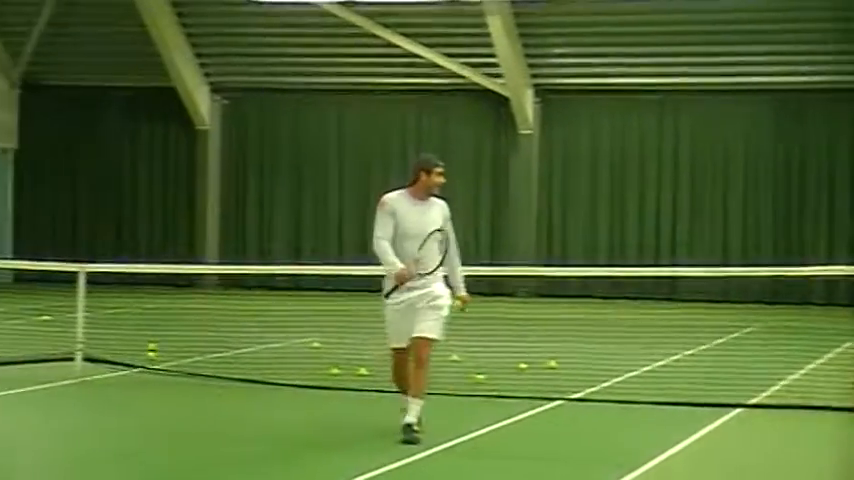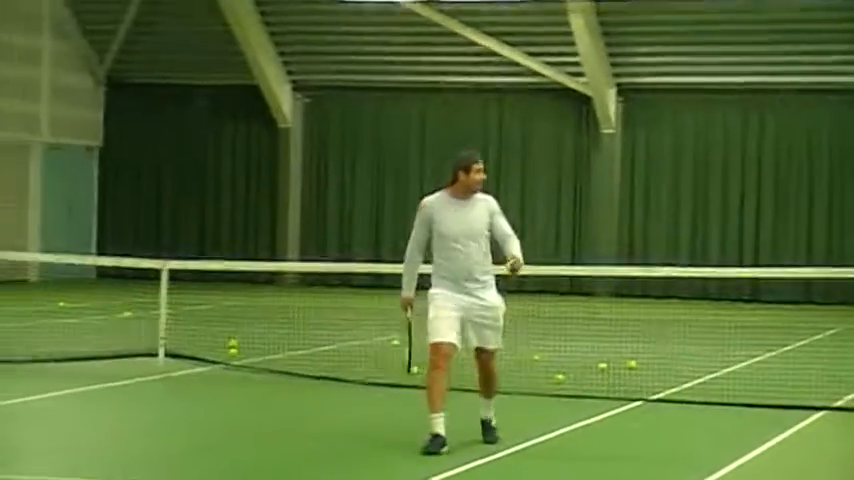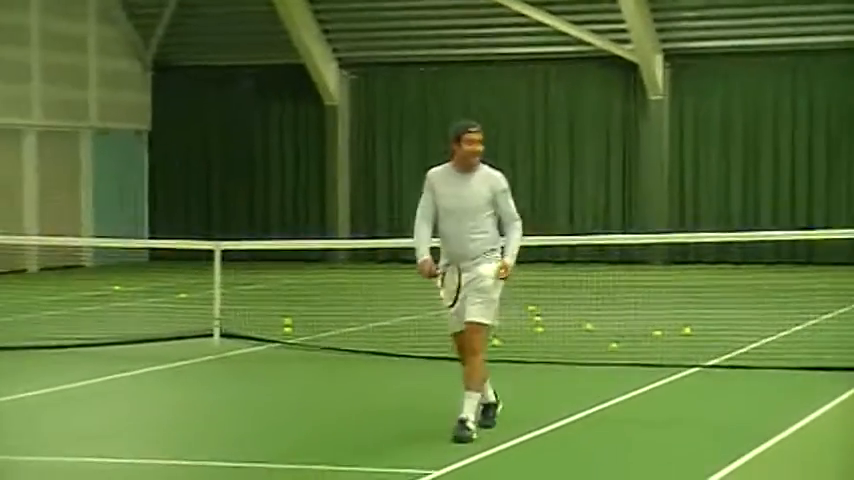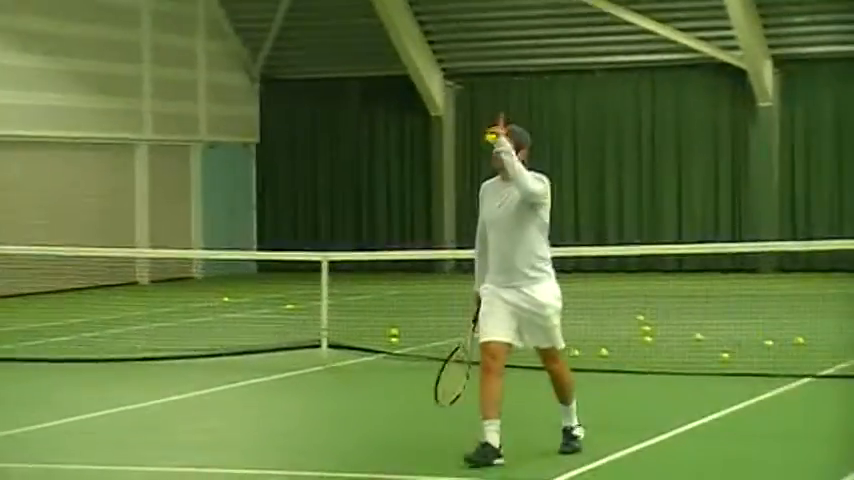
dt=0.5s
person 1, frame 1
left shoulder: (441, 208)
right shoulder: (390, 202)
left elbow: (451, 249)
right elbow: (380, 242)
left wrist: (459, 287)
right wrist: (396, 268)
left hip: (433, 291)
right hip: (399, 292)
left knee: (420, 356)
right knee: (400, 359)
left ankle: (411, 422)
right ankle: (411, 408)
person 1, frame 2
left shoulder: (488, 204)
right shoulder: (430, 206)
left elbow: (508, 238)
right elbow: (415, 249)
left wrist: (515, 257)
right wrist: (407, 290)
left hip: (484, 295)
right hip: (445, 294)
left knee: (487, 365)
right knee: (438, 360)
left ankle: (486, 415)
right ankle: (437, 433)
person 1, frame 3
left shoulder: (494, 179)
right shoulder: (435, 178)
left elbow: (513, 222)
right elbow: (423, 221)
left wrist: (509, 258)
right wrist: (423, 257)
left hip: (485, 269)
right hip: (452, 271)
left knee: (474, 344)
right knee: (464, 348)
left ankle: (468, 420)
right ankle: (489, 399)
person 1, frame 4
left shoulder: (537, 182)
right shoulder: (486, 189)
left elbow: (529, 192)
left wrist: (505, 149)
right wrist: (479, 283)
left hip: (535, 289)
right hip: (496, 289)
left knee: (552, 363)
right knee: (490, 361)
left ankle: (572, 424)
right ankle: (491, 444)
